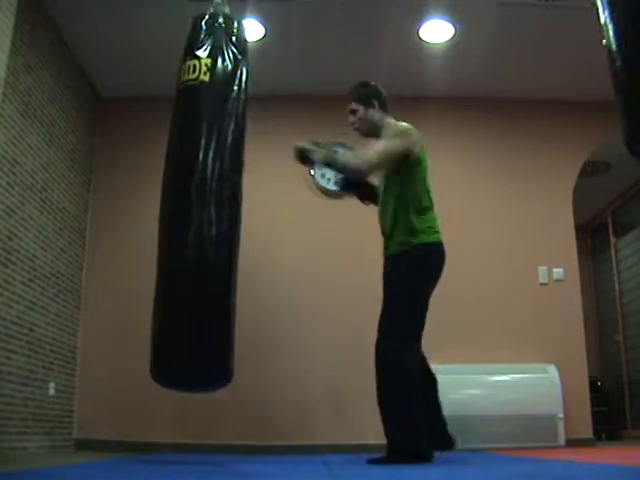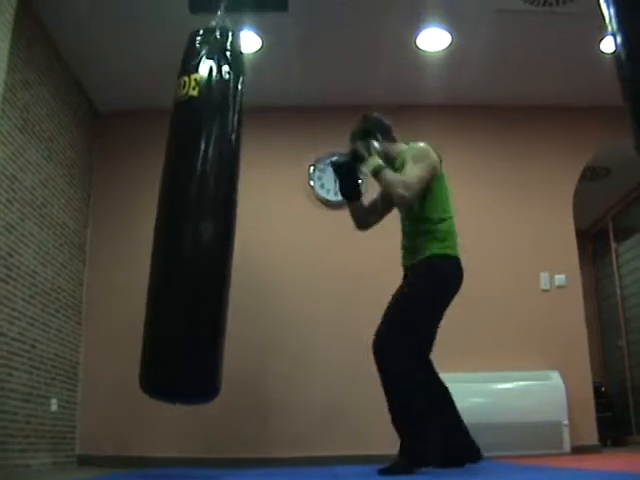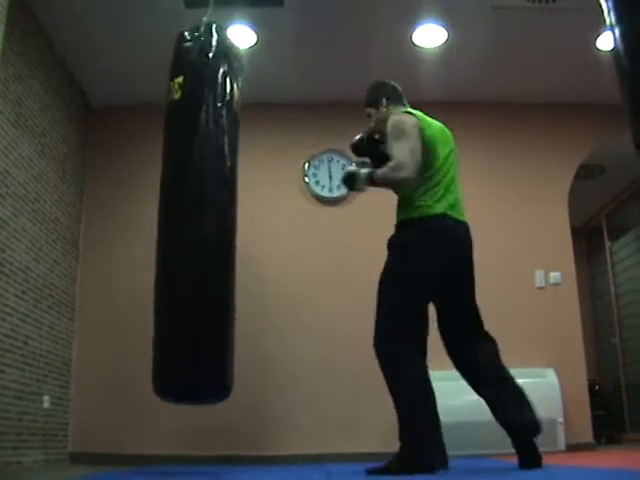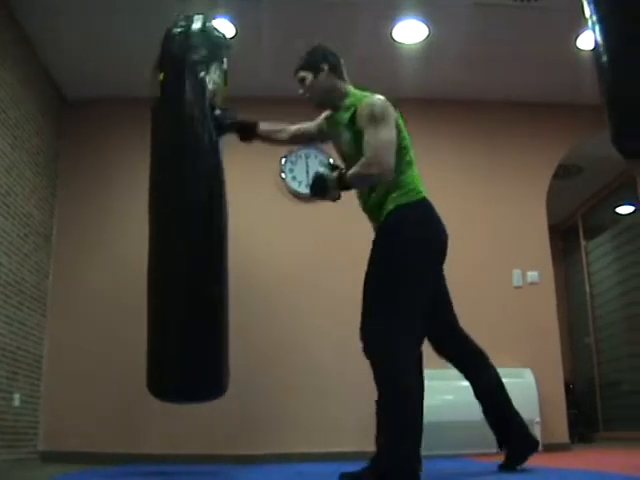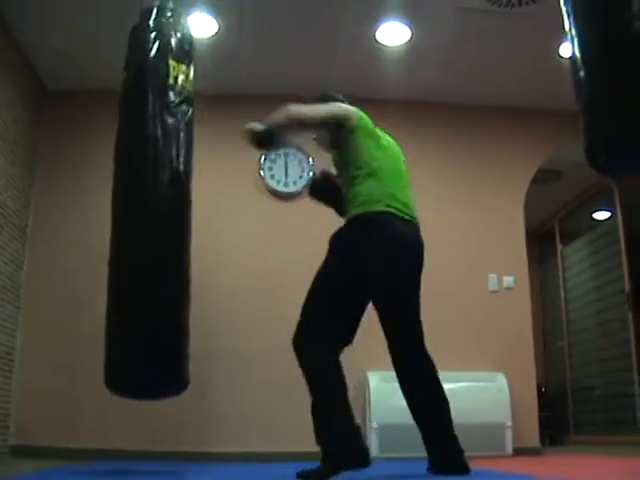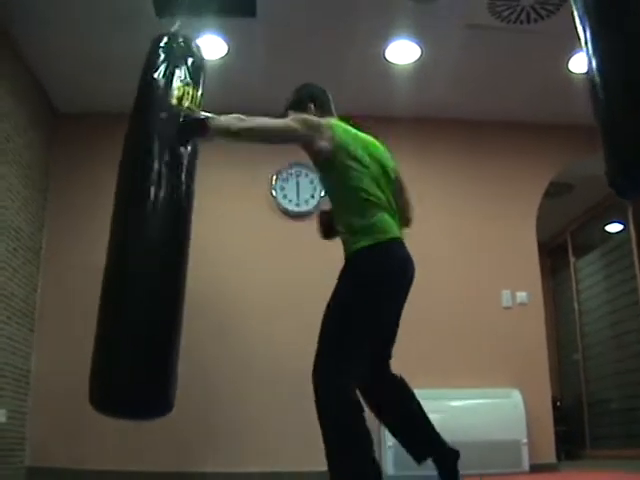
dt=0.5s
person 1, frame 1
left shoulder: (402, 134)
right shoulder: (387, 146)
left elbow: (358, 164)
left wrist: (322, 154)
right wrist: (369, 190)
left hip: (418, 253)
right hip: (401, 255)
left knee: (393, 346)
right knee: (403, 345)
left ankle: (410, 442)
right ankle: (434, 434)
person 1, frame 2
left shoulder: (421, 154)
right shoulder: (395, 173)
left elbow: (404, 193)
right elbow: (363, 222)
left wrist: (371, 162)
right wrist: (349, 186)
left hip: (436, 266)
right hip: (421, 268)
left knee: (391, 347)
right knee: (411, 358)
left ankle: (417, 448)
right ankle: (457, 446)
person 1, frame 3
left shoulder: (401, 118)
right shoulder: (438, 128)
left elbow: (405, 173)
left wrist: (362, 176)
right wrist: (375, 149)
left hip: (422, 234)
right hip: (455, 233)
left knee: (394, 343)
right knee: (470, 339)
left ankle: (422, 447)
right ankle: (524, 429)
person 1, frame 4
left shoulder: (372, 105)
right shoulder: (334, 118)
left elbow: (380, 168)
right elbow: (290, 134)
left wrist: (338, 180)
right wrist: (248, 128)
left hip: (408, 223)
right hip: (410, 227)
left knee: (389, 337)
right knee: (445, 333)
right ankle: (514, 434)
person 1, frame 5
left shoulder: (341, 115)
right shoulder: (385, 144)
left elbow: (292, 115)
left wrist: (260, 130)
right wrist: (332, 192)
left hip: (368, 241)
right hip: (407, 238)
left knee: (315, 341)
right knee: (410, 351)
person 1, frame 6
left shoulder: (318, 131)
right shoulder: (375, 146)
left elbow: (244, 128)
right elbow: (405, 216)
left wrist: (205, 122)
left hip: (371, 262)
right hip: (390, 260)
left knee: (333, 374)
right knee: (372, 371)
